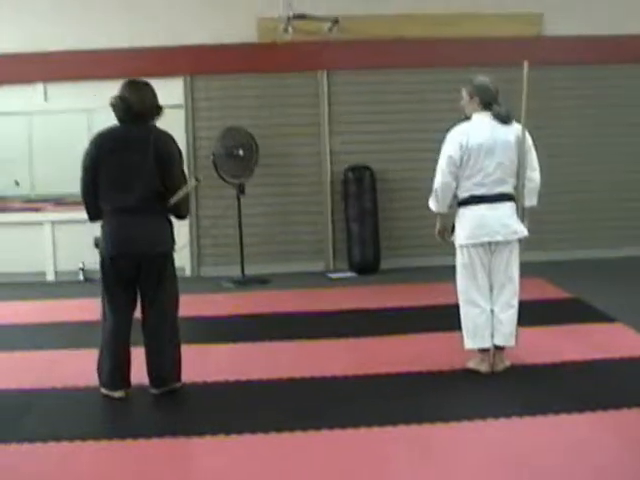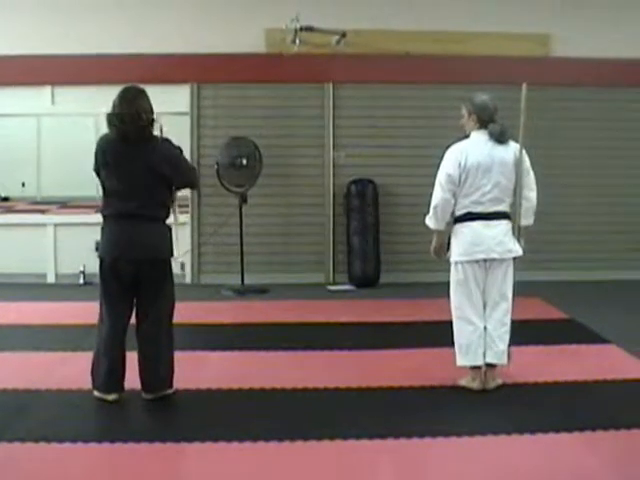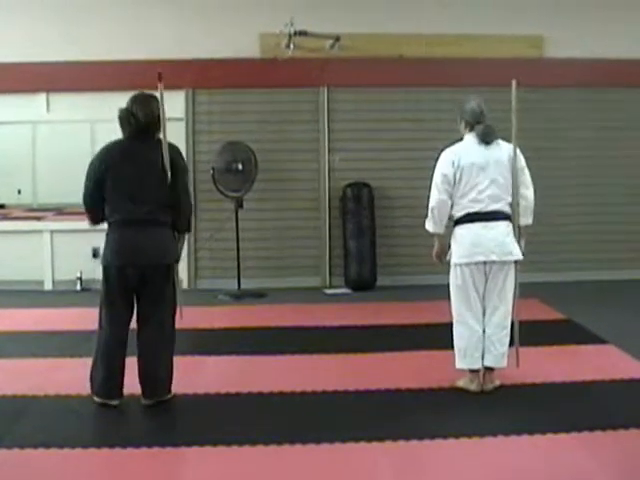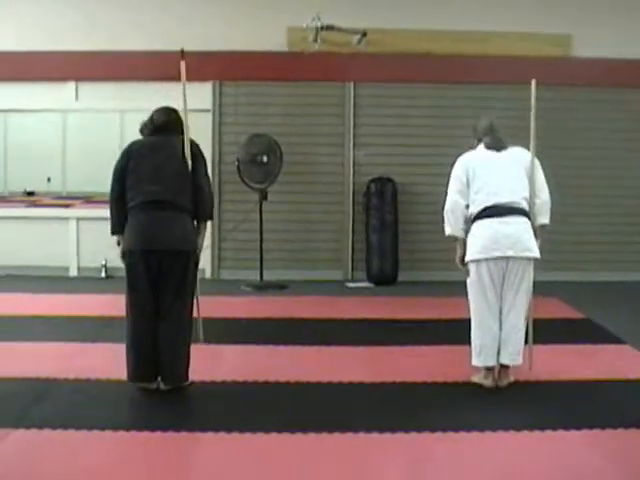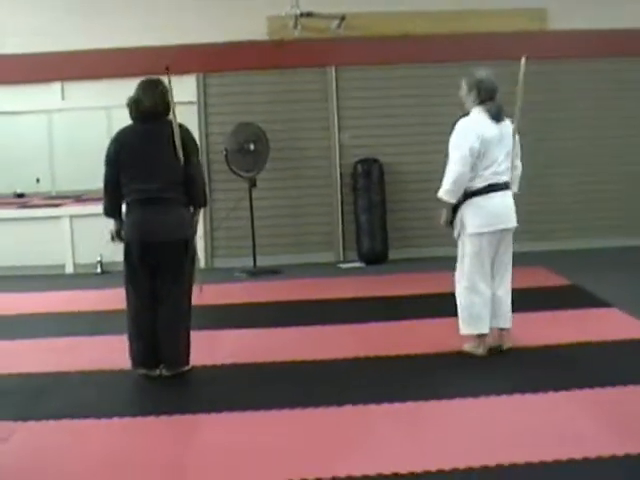
dt=0.7s
person 1, frame 1
left shoulder: (101, 142)
right shoulder: (162, 141)
left elbow: (88, 192)
right elbow: (177, 191)
right wrist: (178, 211)
left hip: (115, 235)
right hip: (154, 235)
left knee: (116, 312)
right knee: (160, 310)
left ankle: (113, 382)
right ankle: (164, 378)
person 1, frame 2
left shoulder: (105, 146)
right shoulder: (161, 149)
right elbow: (190, 179)
left hip: (115, 239)
right hip: (152, 240)
left knee: (112, 315)
right knee: (155, 316)
left ankle: (107, 385)
right ankle: (156, 384)
person 1, frame 3
left shoulder: (108, 154)
right shoulder: (171, 154)
left elbow: (91, 200)
right elbow: (183, 203)
right wrist: (178, 240)
left hip: (120, 244)
right hip: (159, 245)
left knee: (114, 321)
right knee: (157, 321)
left ankle: (106, 390)
right ankle: (155, 390)
person 1, frame 4
left shoulder: (132, 150)
right shoulder: (189, 148)
left elbow: (116, 196)
right elbow: (203, 193)
left wrist: (122, 237)
right wrist: (200, 233)
left hip: (140, 231)
right hip: (178, 232)
left knee: (140, 307)
right knee: (176, 307)
left ankle: (143, 375)
right ankle: (173, 376)
person 1, frame 5
left shoulder: (122, 138)
right shoulder: (181, 134)
left elbow: (111, 183)
right elbow: (195, 180)
left wrist: (116, 220)
right wrist: (193, 215)
left hip: (138, 223)
right hip: (175, 222)
left knee: (140, 296)
right knee: (175, 295)
left ankle: (146, 361)
right ankle: (174, 361)
person 2, frame 1
left shoulder: (460, 133)
right shoulder: (516, 131)
left elbow: (445, 180)
right elbow: (531, 176)
left wrist: (441, 217)
right wrist: (523, 210)
left hip: (472, 218)
right hip: (505, 215)
left knee: (474, 288)
right knee: (505, 285)
left ankle: (483, 355)
right ankle: (500, 354)
person 2, frame 2
left shoulder: (459, 151)
right shoulder: (514, 151)
left elbow: (443, 198)
right elbow: (528, 196)
left wrist: (439, 235)
right wrist: (519, 230)
left hip: (468, 235)
right hip: (501, 233)
left knee: (468, 306)
right knee: (499, 304)
left ankle: (474, 373)
right ankle: (491, 372)
person 2, frame 3
left shoulder: (452, 155)
right shoulder: (510, 151)
left elbow: (439, 201)
right elbow: (526, 196)
left wrist: (439, 240)
right wrist: (520, 233)
left hip: (468, 237)
right hip: (502, 235)
left knee: (467, 308)
right knee: (499, 307)
left ankle: (472, 375)
right ankle: (490, 374)
person 2, frame 4
left shoulder: (467, 160)
right shoulder: (524, 156)
left elbow: (454, 205)
right elbow: (542, 198)
left wrist: (460, 244)
right wrist: (536, 234)
left hip: (485, 233)
right hip: (520, 231)
left knee: (484, 305)
right knee: (515, 305)
left ankle: (486, 370)
right ankle: (505, 369)
person 2, frame 5
left shoulder: (467, 126)
right shoulder: (505, 124)
left elbow: (458, 172)
right elbow: (515, 167)
left wrist: (447, 208)
left hip: (477, 208)
right hip: (502, 204)
left knee: (472, 275)
right knee: (499, 274)
left ankle: (479, 339)
right ankle: (502, 333)
